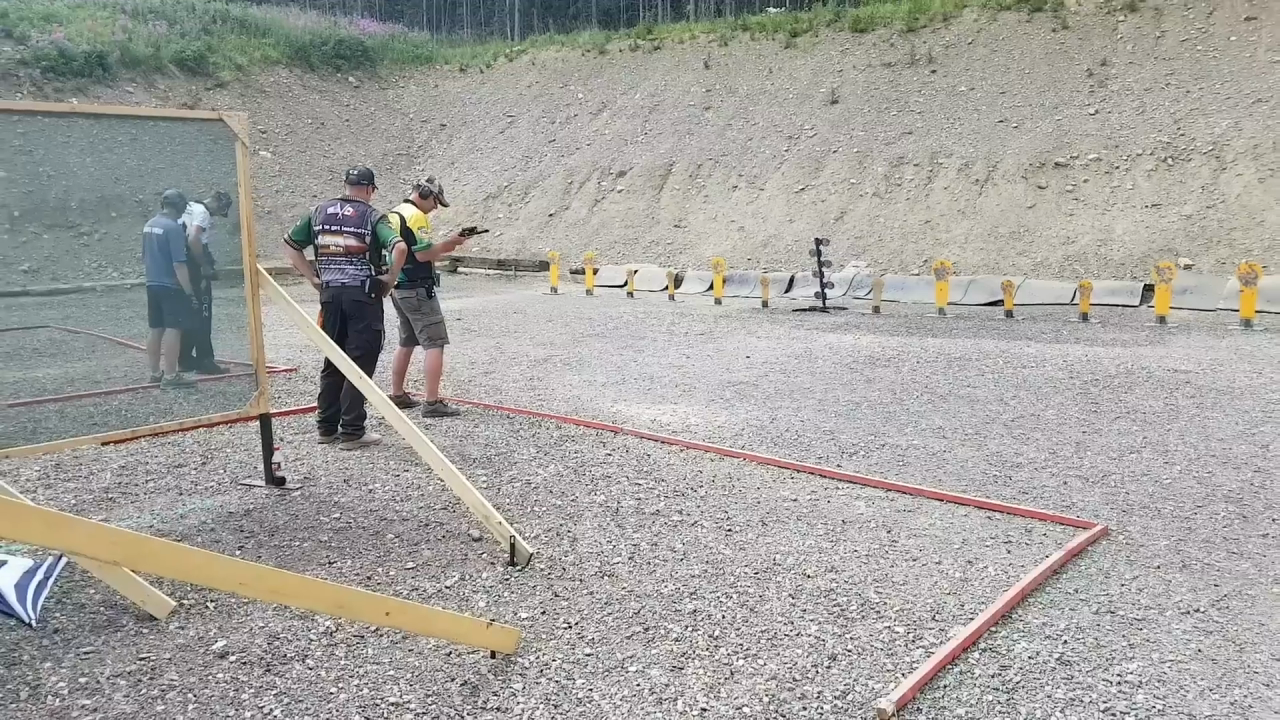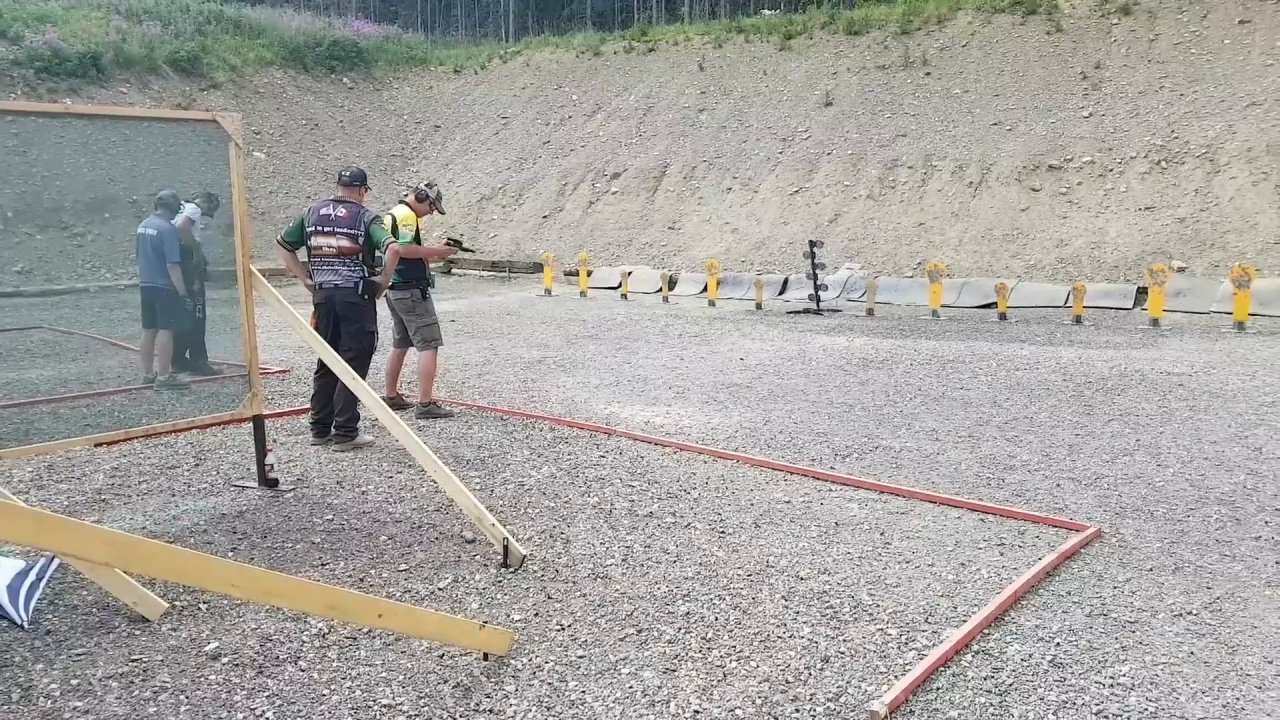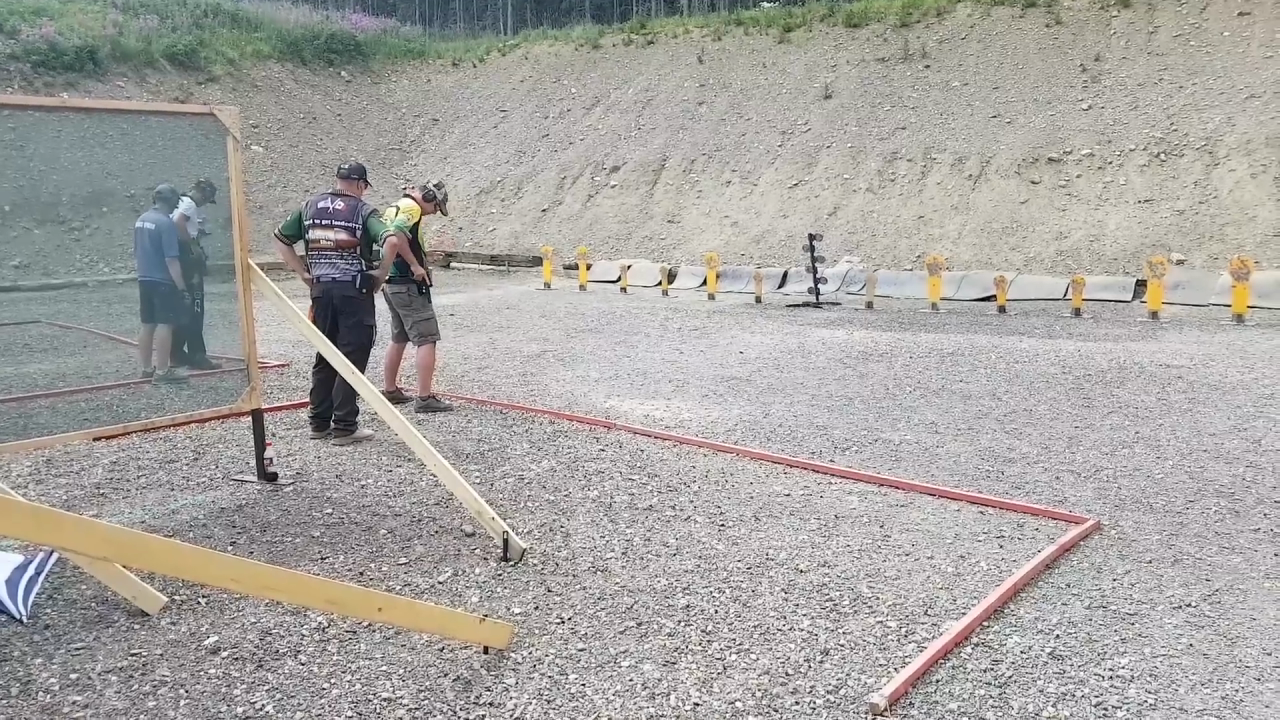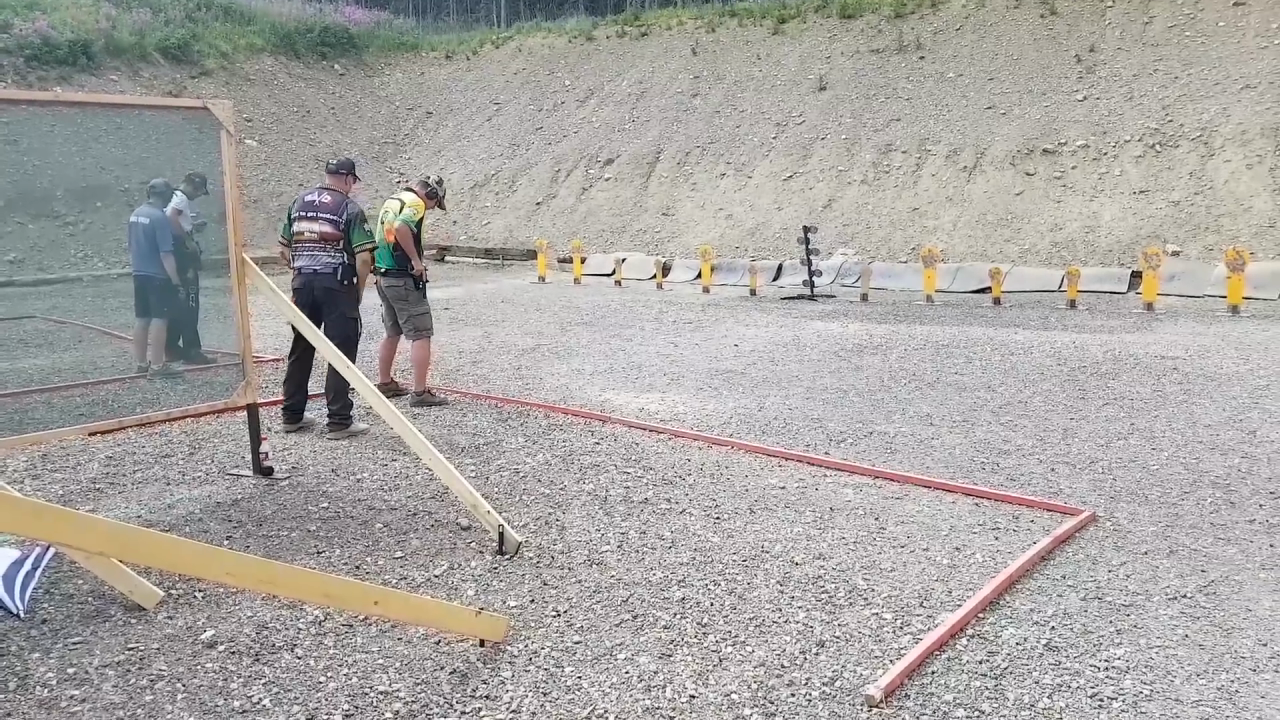
dt=0.7s
person 1, frame 1
left shoulder: (318, 212)
right shoulder: (372, 216)
left elbow: (290, 244)
left wrist: (313, 278)
right wrist: (390, 279)
left hip: (330, 294)
right hip: (363, 295)
left knee: (333, 361)
right knee: (361, 362)
left ankle: (327, 427)
right ankle: (352, 432)
person 1, frame 2
left shoulder: (311, 213)
right shoulder: (365, 217)
left elbow: (283, 245)
right elbow: (393, 247)
left wrist: (306, 279)
right wrist: (383, 280)
left hip: (323, 295)
right hip: (355, 296)
left knee: (326, 362)
right knee: (354, 364)
left ankle: (320, 429)
right ankle: (345, 433)
person 1, frame 3
left shoulder: (309, 206)
right shoulder: (363, 210)
left elbow: (281, 239)
right elbow: (392, 240)
left wrist: (303, 273)
right wrist: (381, 273)
left hip: (321, 289)
right hip: (354, 290)
left knee: (325, 356)
right knee: (352, 357)
left ankle: (319, 422)
right ankle: (344, 427)
person 1, frame 4
left shoulder: (298, 202)
right shoulder: (350, 208)
left elbow: (285, 249)
right elbow: (363, 257)
right wrist: (359, 289)
left hip: (302, 283)
right hip: (336, 284)
left knee: (301, 349)
right knee: (341, 351)
left ankle: (292, 415)
right ankle: (339, 421)
person 2, frame 1
left shoulder: (395, 214)
right shoulder: (416, 216)
right elbow: (423, 254)
left wrist: (442, 249)
right wrist: (450, 242)
left hip: (399, 288)
right hip: (418, 289)
left knee: (406, 343)
right knee: (435, 344)
left ankle: (397, 395)
right ankle: (432, 403)
person 2, frame 2
left shoulder: (392, 214)
right shoulder: (407, 215)
right elbow: (404, 249)
left wrist: (433, 252)
right wrist: (434, 251)
left hip: (395, 290)
right hip: (412, 290)
left knee: (400, 344)
right knee: (428, 346)
left ankle: (391, 396)
right ankle: (425, 404)
person 2, frame 3
left shoulder: (395, 207)
right shoulder: (411, 208)
right elbow: (397, 236)
left wrist: (419, 256)
right wrist: (415, 265)
left hip: (392, 284)
right hip: (408, 285)
left knee: (399, 339)
right knee: (426, 340)
left ankle: (390, 390)
right ankle: (424, 398)
person 2, frame 4
left shoulder: (392, 200)
right shoulder: (415, 202)
right elbow: (401, 227)
right wrist: (415, 260)
left hip: (384, 276)
right hip: (404, 278)
left knee: (393, 332)
right knee: (421, 335)
left ankle: (385, 383)
right ankle: (420, 393)
person 3, frame 1
left shoulder: (149, 225)
right shoulder: (173, 228)
right elbow: (178, 264)
right wrist: (189, 292)
left hip: (152, 285)
right hip: (170, 287)
left knee: (155, 330)
right knee: (172, 330)
left ankle: (155, 373)
right ankle: (170, 376)
person 3, frame 2
left shoulder: (143, 226)
right shoulder: (167, 229)
right elbow: (172, 265)
right wrist: (183, 293)
left hip: (146, 286)
right hip: (164, 288)
left knee: (148, 331)
right knee: (165, 331)
left ankle: (148, 374)
right ankle: (163, 377)
person 3, frame 3
left shoulder: (141, 220)
right shoulder: (165, 223)
left elbow: (137, 252)
right elbow: (171, 259)
right wrist: (182, 287)
left hip: (144, 280)
right hip: (163, 282)
left knee: (147, 325)
right knee: (164, 325)
left ankle: (147, 368)
right ankle: (162, 372)
person 3, frame 4
left shoulder: (135, 215)
right shoulder: (160, 218)
left elbow: (131, 246)
right elbow: (166, 254)
right wrist: (176, 281)
left hip: (139, 275)
right hip: (157, 277)
left knee: (142, 320)
right knee: (159, 320)
left ankle: (141, 363)
right ankle: (157, 366)
person 4, frame 1
left shoulder: (190, 207)
right shoulder: (202, 212)
left elbow: (187, 237)
right elbow: (193, 239)
right wrist: (205, 265)
right hip: (195, 267)
right knee: (202, 314)
left ankle: (185, 359)
right ankle: (204, 361)
person 4, frame 2
left shoulder: (181, 208)
right shoulder: (194, 209)
right elbow: (181, 227)
right wrist: (197, 249)
right hip: (189, 265)
right knee: (195, 315)
left ankle: (178, 359)
right ankle: (198, 362)
person 4, frame 3
left shoulder: (180, 202)
right shoulder: (189, 204)
left elbow: (177, 226)
right elbow: (178, 223)
right wrist: (194, 245)
left hip: (177, 261)
right hip: (187, 260)
right knee: (194, 309)
left ankle: (177, 353)
right ankle: (197, 356)
person 4, frame 4
left shoulder: (174, 197)
right shoulder: (181, 199)
right elbow: (171, 219)
left wrist: (192, 226)
right wrist: (188, 240)
left hip: (175, 256)
right hip: (182, 255)
left knee: (176, 303)
right knee: (189, 304)
left ankle: (172, 348)
right ankle: (192, 351)
